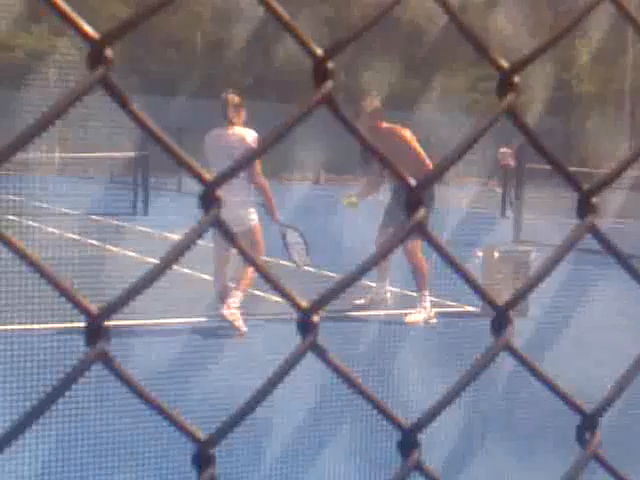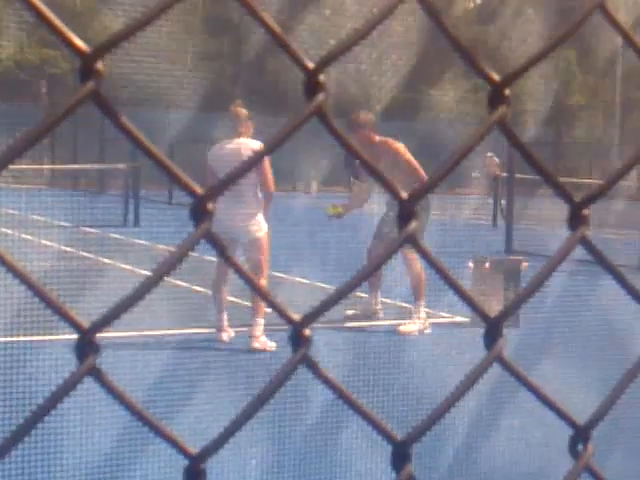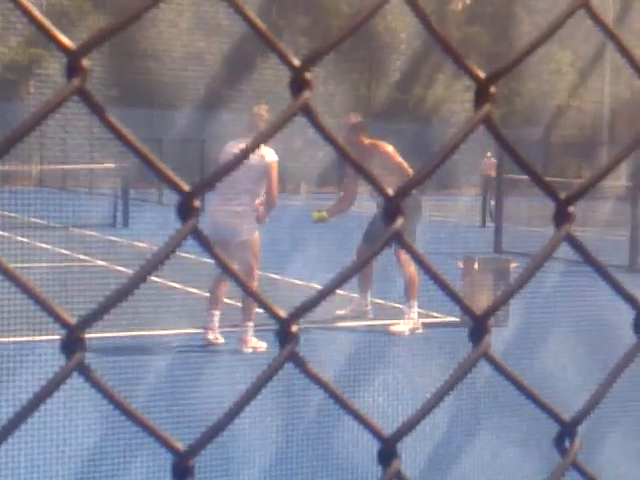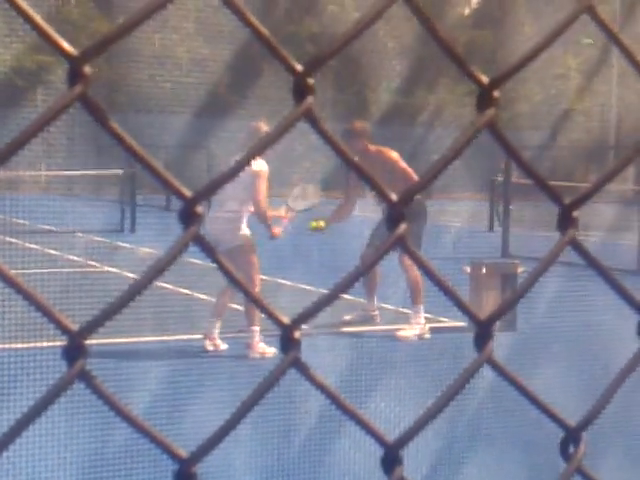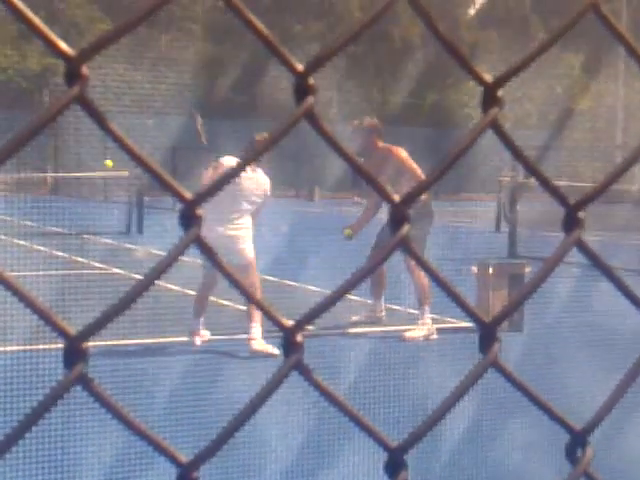
dt=0.7s
person 1, frame 1
left shoulder: (210, 137)
right shoulder: (247, 136)
left elbow: (211, 172)
right elbow: (257, 177)
right wrist: (271, 203)
left hip: (217, 204)
right hip: (241, 206)
left knee: (221, 262)
right knee: (254, 258)
left ankle: (227, 306)
right ankle: (232, 303)
person 1, frame 2
left shoulder: (215, 151)
right shoulder: (257, 147)
right elbow: (269, 189)
right wrist: (263, 209)
left hip: (223, 216)
right hip: (250, 216)
left knee: (221, 272)
right knee: (260, 275)
left ankle: (223, 327)
right ankle: (257, 334)
person 1, frame 3
left shoulder: (229, 147)
right shoulder: (267, 155)
left elbow: (222, 185)
right elbow: (272, 198)
right wrist: (263, 213)
left hip: (215, 213)
right hip: (241, 218)
left knee: (224, 272)
right knee: (250, 277)
left ankle: (212, 327)
right ankle: (247, 337)
person 1, frame 4
right shoulder: (259, 166)
right elbow: (259, 205)
left wrist: (273, 213)
right wrist: (271, 227)
left hip: (213, 224)
right hip: (232, 228)
left knee: (233, 282)
right knee: (252, 283)
left ankle: (213, 336)
right ankle: (255, 343)
person 1, frame 5
left shoulder: (227, 162)
right shoulder: (265, 183)
left elbow: (206, 187)
left wrist: (208, 172)
left hip: (212, 234)
right hip: (239, 239)
left knee: (208, 282)
right knee: (253, 292)
left ankle: (197, 330)
right ankle: (256, 338)
person 2, frame 1
left shoulder: (400, 134)
right shoulder: (375, 142)
left elbow: (427, 168)
right elbow: (375, 180)
right wrist: (358, 196)
left hip: (418, 193)
right hip: (400, 193)
left knee: (411, 247)
right knee: (382, 239)
left ankle: (425, 307)
right ankle: (381, 292)
person 2, frame 2
left shoulder: (392, 147)
right shoulder: (366, 156)
left elbow: (421, 178)
right elbow: (363, 193)
right wrist: (343, 208)
right hip: (395, 205)
left knee: (409, 255)
right knee: (373, 252)
left ankle: (420, 316)
right ankle: (373, 305)
person 2, frame 3
left shoulder: (381, 149)
left elbow: (411, 177)
right elbow: (348, 199)
right wrist: (326, 213)
left hip: (406, 204)
left knee: (403, 255)
right knee: (363, 251)
left ankle: (412, 317)
right ankle: (363, 304)
person 2, frame 4
left shoulder: (386, 156)
left elbow: (415, 183)
right elbow: (348, 205)
right wrist: (326, 222)
left hip: (411, 210)
left knee: (407, 260)
right knee: (367, 256)
left ankle: (419, 321)
right ankle: (371, 309)
person 2, frame 5
left shoulder: (394, 154)
right shoulder: (368, 164)
left elbow: (421, 181)
right elbow: (374, 204)
left wrist: (401, 195)
right wrist: (355, 227)
left hip: (418, 211)
left knee: (412, 262)
right knee: (374, 257)
left ankle: (426, 322)
right ankle: (377, 310)
